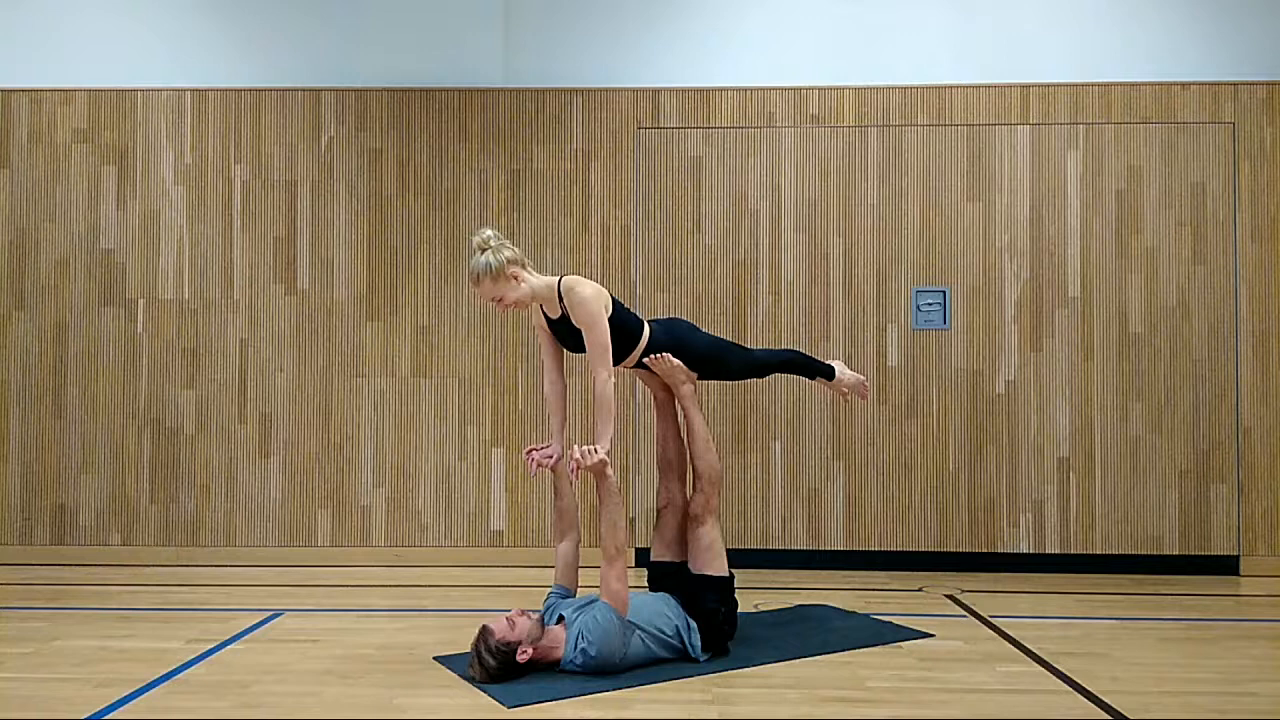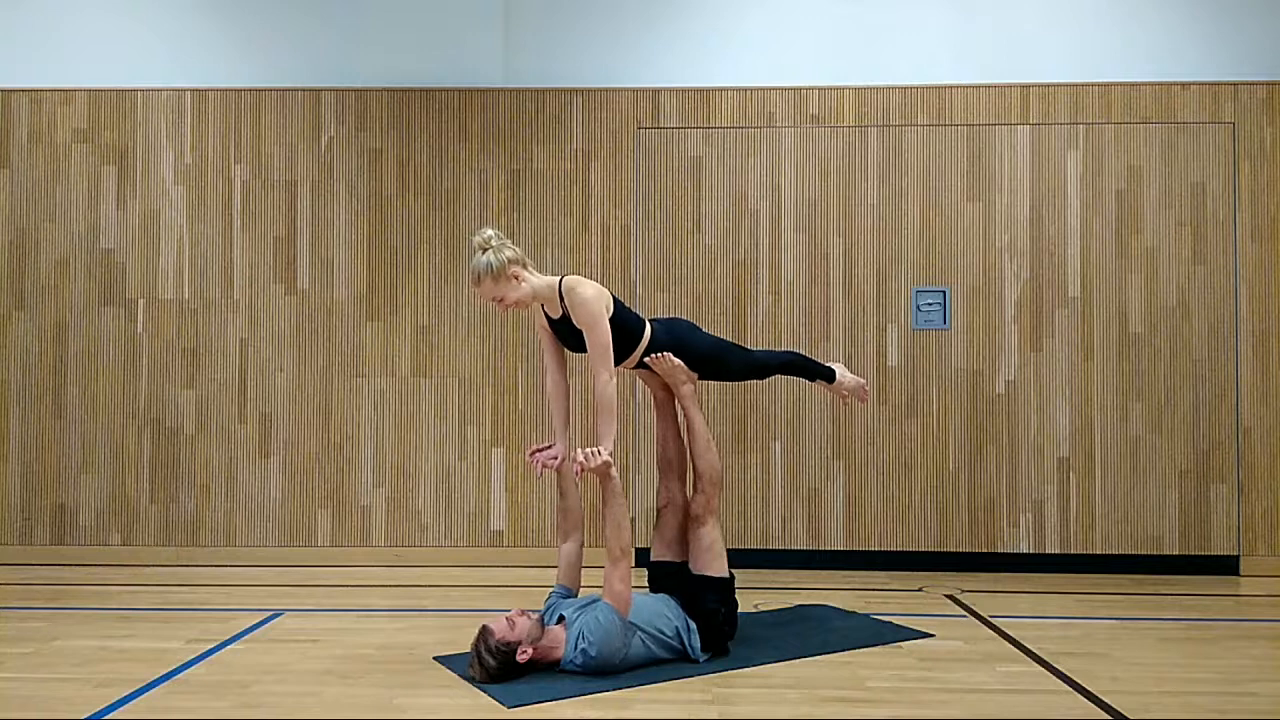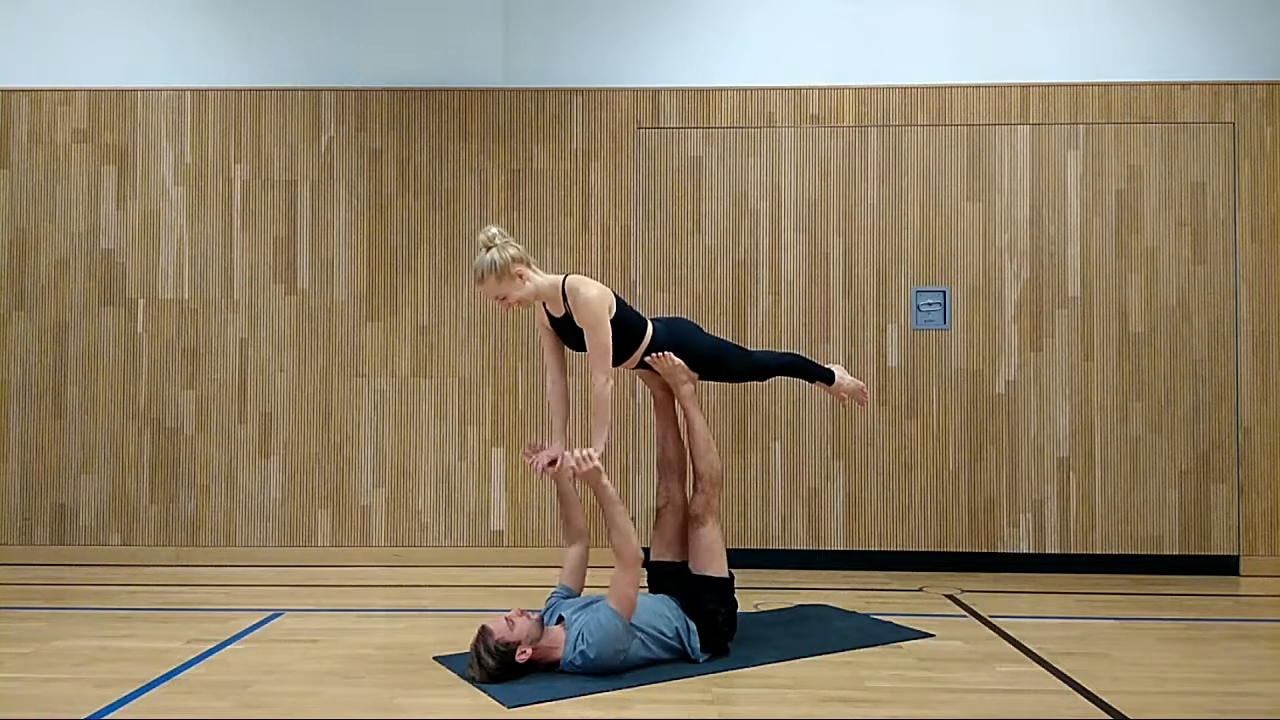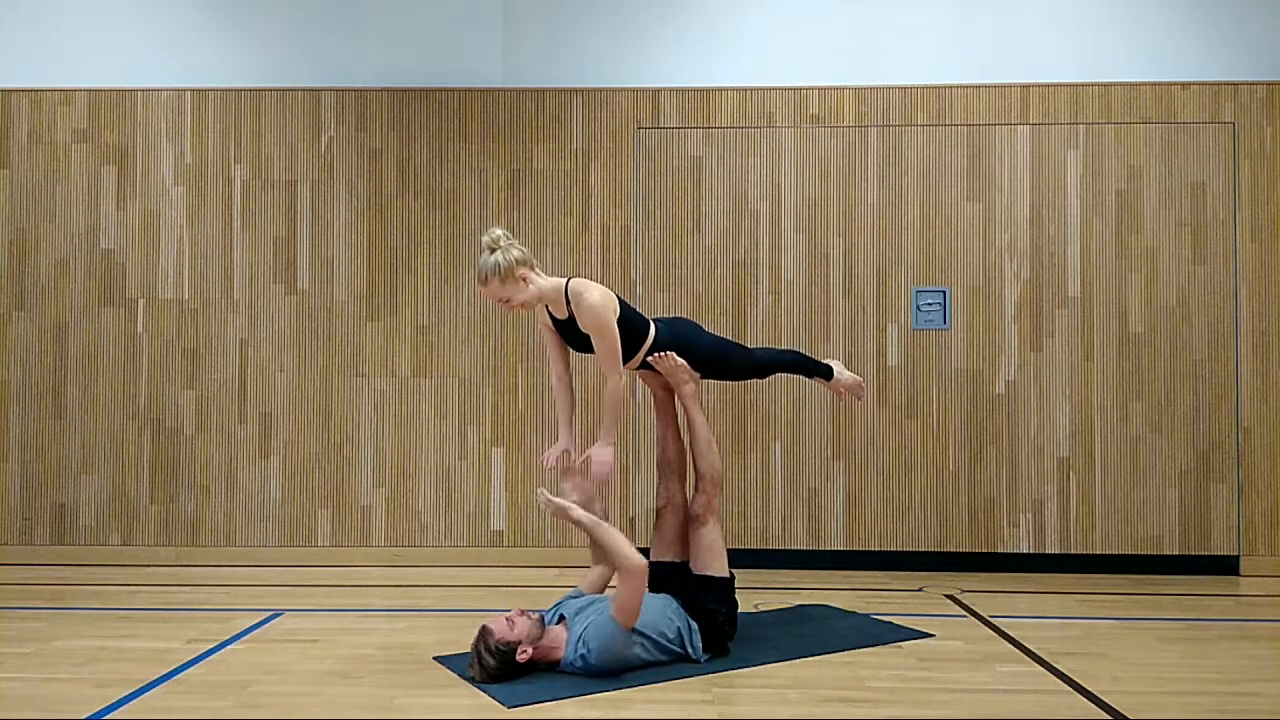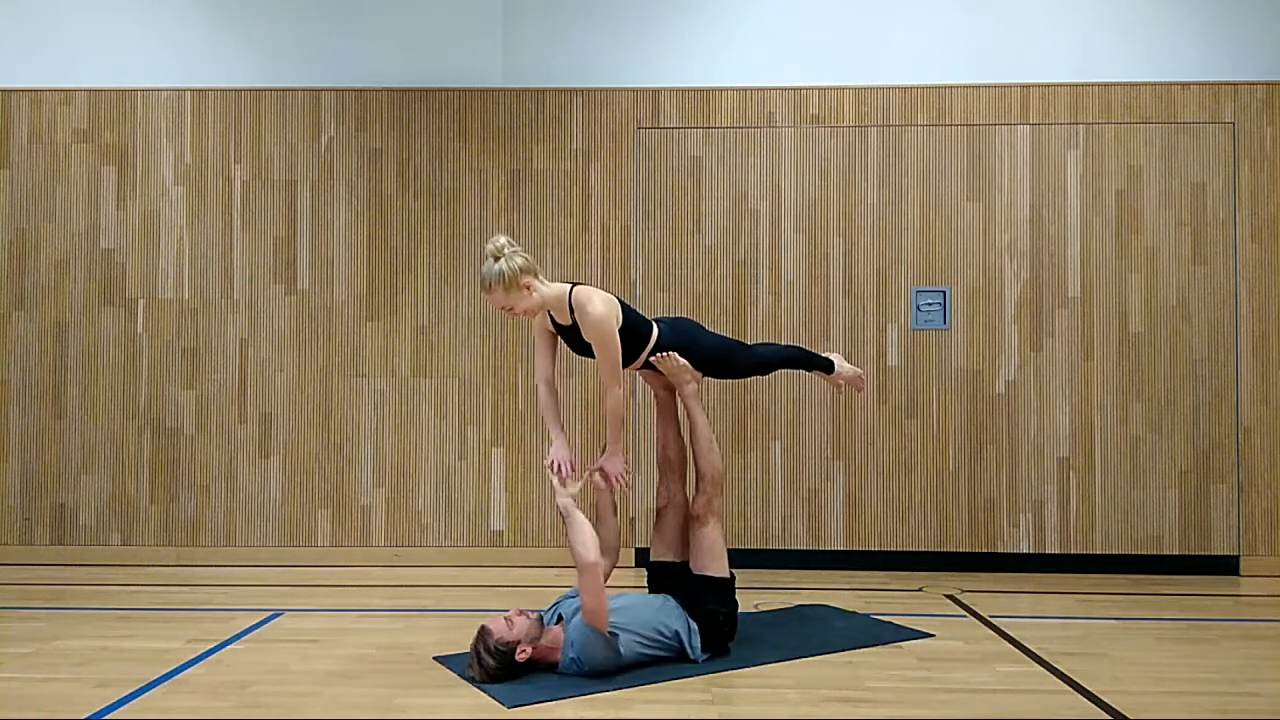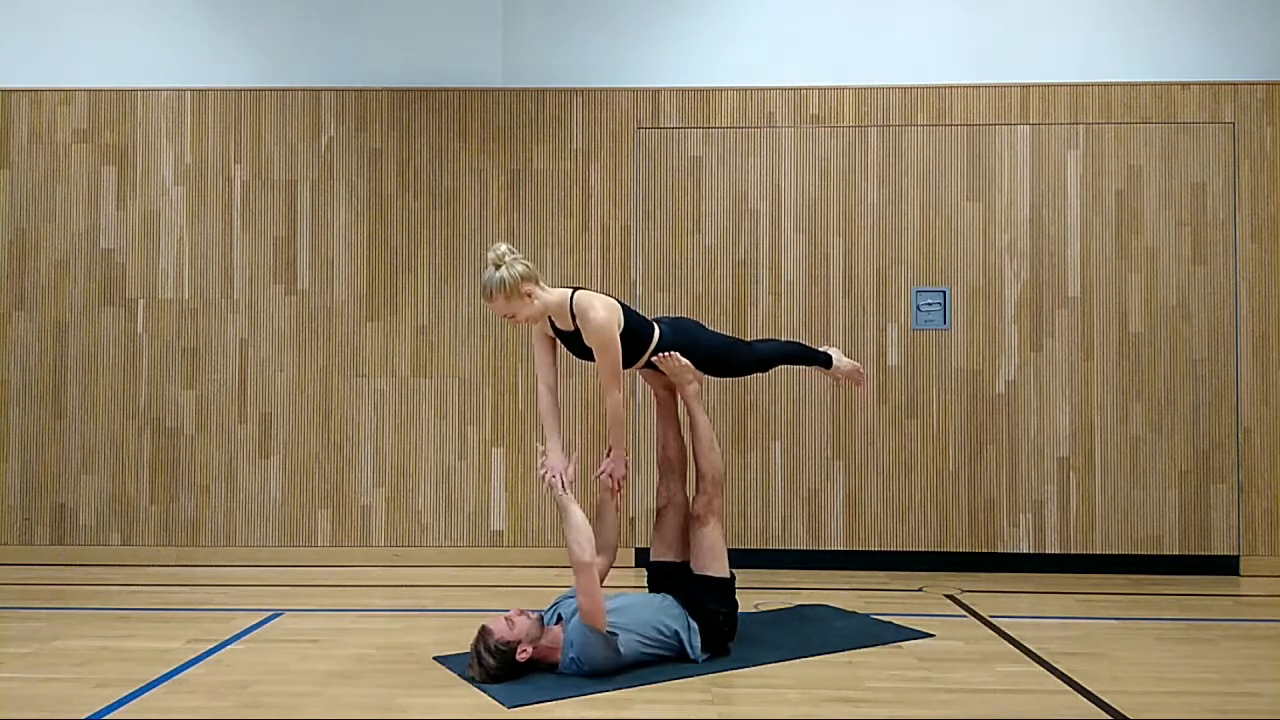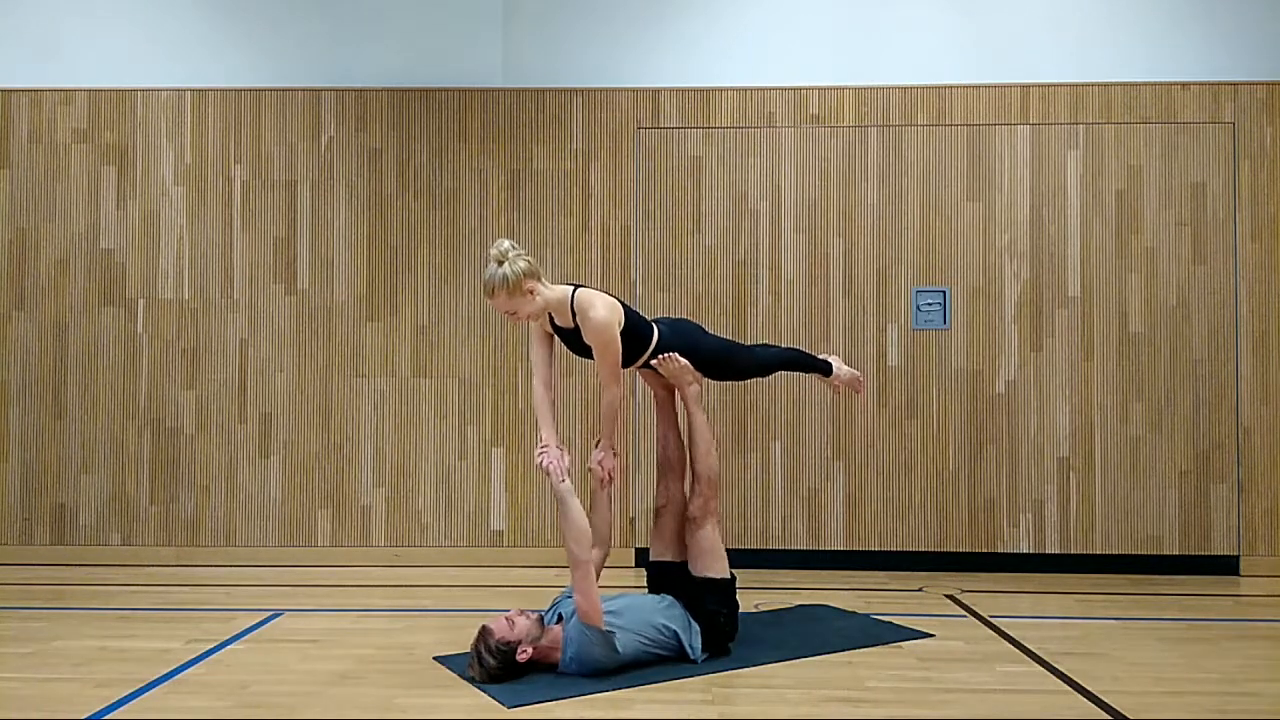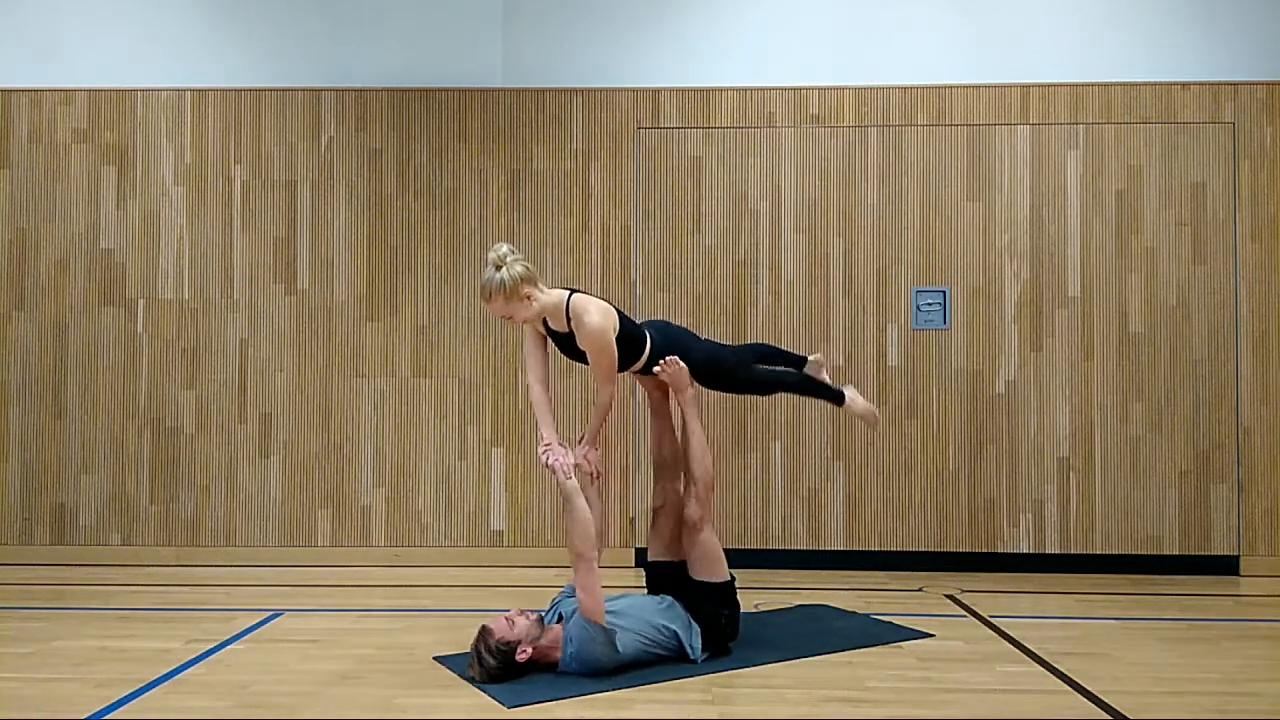
dt=0.3s
person 1, frame 1
left shoulder: (579, 294)
right shoulder: (541, 312)
left elbow: (603, 374)
right elbow: (553, 378)
left wrist: (602, 444)
right wrist: (556, 441)
left hip: (675, 346)
right hip: (654, 359)
left knee: (754, 363)
right knee: (751, 365)
left ankle: (831, 371)
right ankle: (827, 373)
person 1, frame 2
left shoulder: (580, 295)
right shoulder: (543, 311)
left elbow: (605, 376)
right elbow: (555, 377)
left wrist: (605, 446)
right wrist: (560, 442)
left hip: (677, 346)
right hip: (655, 358)
left knee: (754, 365)
right knee: (753, 367)
left ankle: (832, 374)
right ankle: (828, 375)
person 1, frame 3
left shoulder: (582, 295)
right shoulder: (544, 311)
left elbow: (602, 377)
right elbow: (555, 377)
left wrist: (597, 447)
right wrist: (558, 442)
left hip: (677, 347)
right hip: (656, 358)
left knee: (755, 366)
right knee: (752, 368)
left ankle: (830, 376)
right ankle: (826, 376)
person 1, frame 4
left shoulder: (587, 299)
right shoulder: (545, 310)
left elbow: (614, 377)
right elbow: (560, 376)
left wrist: (606, 443)
right wrist: (564, 437)
left hip: (680, 345)
right hip: (655, 355)
left knee: (755, 364)
right knee: (751, 364)
left ankle: (828, 371)
right ankle: (824, 374)
person 1, frame 5
left shoulder: (591, 309)
right shoulder: (545, 314)
left elbow: (614, 388)
right elbow: (544, 381)
left wrist: (614, 451)
right wrist: (559, 441)
left hip: (683, 345)
right hip: (658, 350)
left knee: (758, 361)
right knee: (754, 361)
left ankle: (830, 365)
right ankle: (824, 366)
person 1, frame 6
left shoulder: (593, 315)
right shoulder: (545, 318)
left elbow: (613, 393)
right elbow: (545, 387)
left wrist: (617, 455)
right wrist: (555, 451)
left hip: (684, 345)
right hip: (657, 347)
left knee: (758, 357)
right knee: (754, 356)
left ankle: (828, 359)
right ankle: (823, 359)
person 1, frame 7
left shoulder: (594, 314)
right shoulder: (543, 313)
left elbow: (612, 388)
right elbow: (541, 381)
left wrist: (606, 447)
right wrist: (549, 440)
left hip: (680, 346)
right hip: (652, 344)
left knee: (758, 364)
right knee: (751, 361)
left ankle: (827, 367)
right ankle: (823, 365)
person 1, frame 8
left shoulder: (590, 321)
right shoulder: (538, 315)
left elbow: (606, 390)
right elbow: (536, 382)
left wrist: (589, 442)
right wrist: (550, 439)
left hip: (673, 352)
right hip: (646, 341)
left knee: (762, 381)
right knee: (736, 354)
left ankle: (842, 396)
right ankle: (808, 363)
person 2, frame 1
left shoulder: (554, 615)
right shoulder: (593, 648)
left elbow: (567, 539)
right elbow: (614, 556)
left wrist: (559, 472)
right wrist: (604, 477)
left hip: (669, 603)
right hip: (704, 620)
right knee: (701, 506)
left ankle: (665, 394)
right ankle: (684, 393)
person 2, frame 2
left shoulder: (555, 616)
right shoulder: (593, 649)
left elbow: (571, 540)
right elbow: (619, 557)
left wrist: (564, 473)
right wrist: (609, 479)
left hip: (670, 603)
right hip: (704, 622)
right knee: (702, 507)
left ankle: (665, 395)
right ankle: (684, 393)
person 2, frame 3
left shoulder: (554, 617)
right shoulder: (593, 650)
left elbow: (576, 543)
right elbow: (629, 558)
left wrist: (564, 480)
right wrist: (600, 483)
left hip: (669, 603)
right hip: (703, 621)
right knee: (702, 506)
left ankle: (665, 394)
right ankle: (684, 392)
person 2, frame 4
left shoulder: (557, 617)
right shoulder: (595, 652)
left elbow: (604, 563)
right elbow: (635, 566)
left wrist: (585, 501)
right wrist: (579, 514)
left hip: (670, 603)
right hip: (704, 622)
right knee: (703, 506)
left ankle: (664, 394)
right ankle: (686, 392)
person 2, frame 5
left shoulder: (556, 618)
right shoulder: (584, 654)
left elbow: (604, 559)
right elbow: (589, 564)
left wrist: (604, 494)
right wrist: (566, 505)
left hip: (670, 604)
right hip: (704, 621)
right knee: (704, 507)
left ankle: (666, 393)
right ankle: (688, 392)
person 2, frame 6
left shoulder: (557, 616)
right shoulder: (583, 653)
left elbow: (602, 556)
right elbow: (586, 563)
left wrist: (607, 493)
right wrist: (564, 498)
left hip: (671, 602)
right hip: (704, 621)
right knee: (705, 507)
left ankle: (667, 394)
right ankle: (689, 392)
person 2, frame 7
left shoulder: (556, 617)
right shoulder: (583, 652)
left elbow: (596, 551)
right elbow: (581, 563)
left wrist: (600, 486)
right wrist: (563, 489)
left hip: (672, 606)
right hip: (706, 621)
right knee: (699, 509)
left ankle: (666, 393)
right ankle: (690, 394)
person 2, frame 8
left shoulder: (557, 616)
right shoulder: (584, 650)
left elbow: (589, 552)
right elbow: (585, 560)
left wrist: (586, 481)
right wrist: (568, 487)
left hip: (669, 604)
right hip: (705, 624)
right knee: (695, 514)
left ankle: (659, 394)
right ankle: (686, 397)
